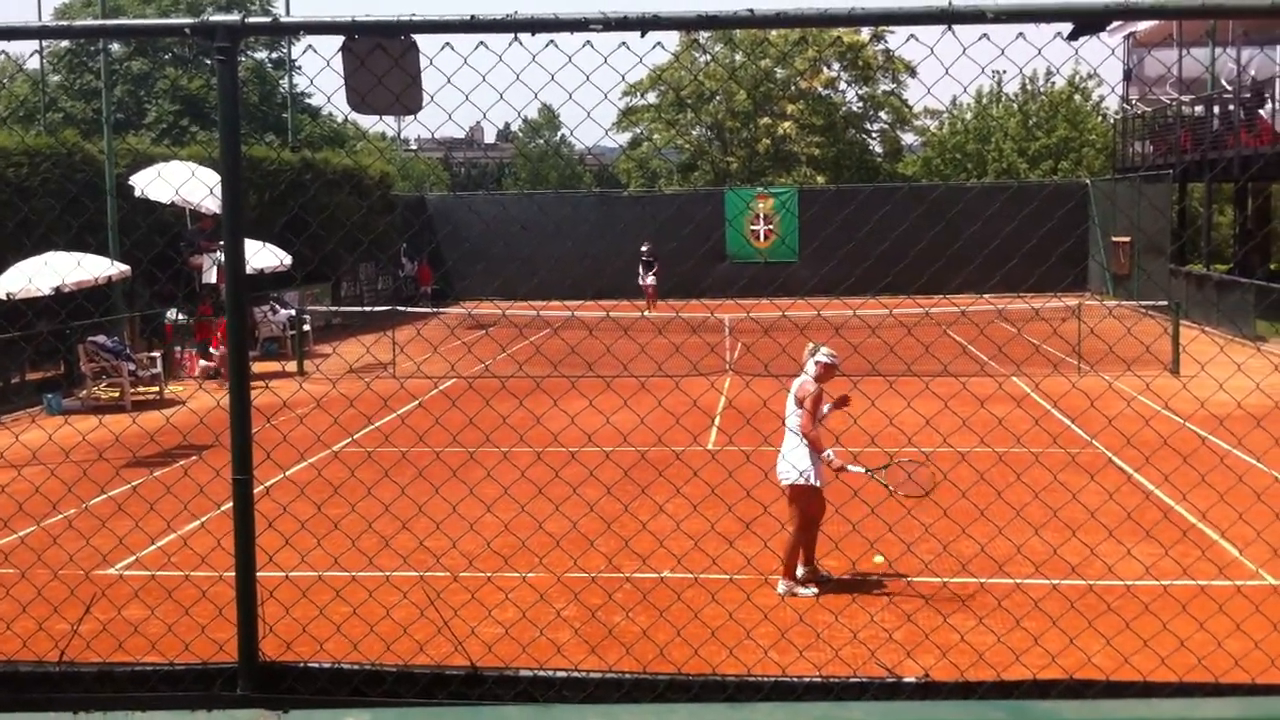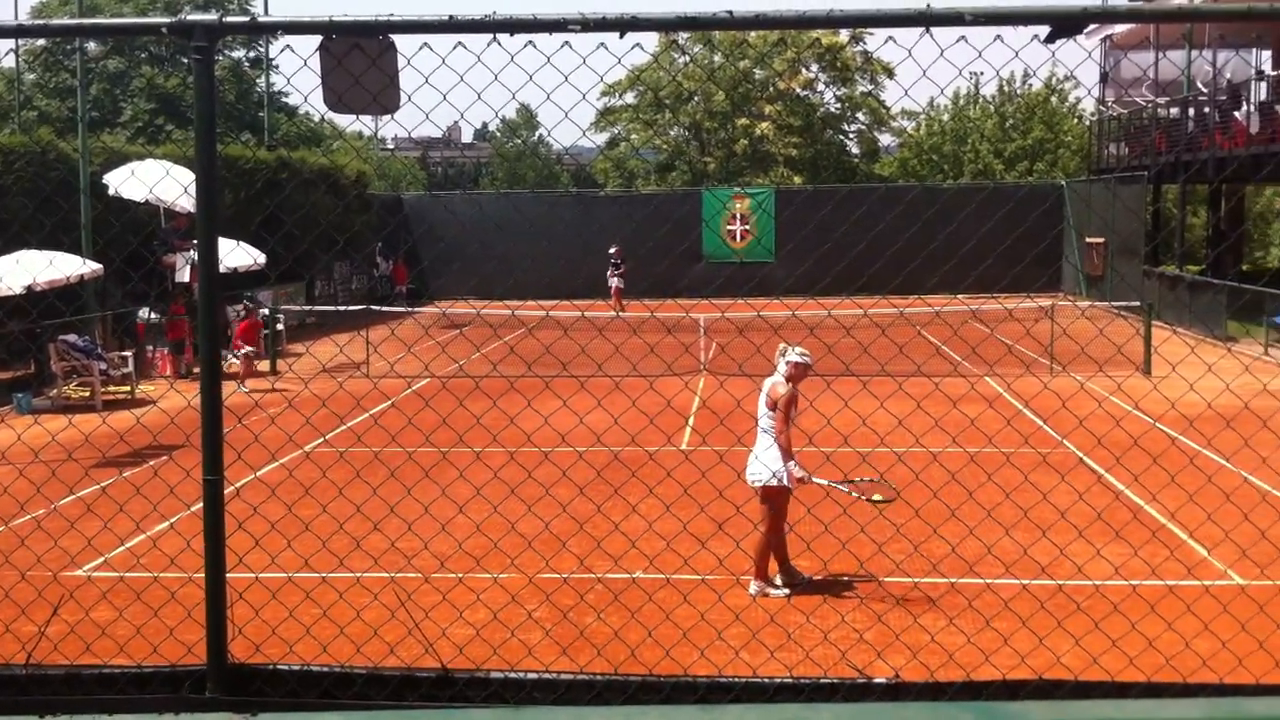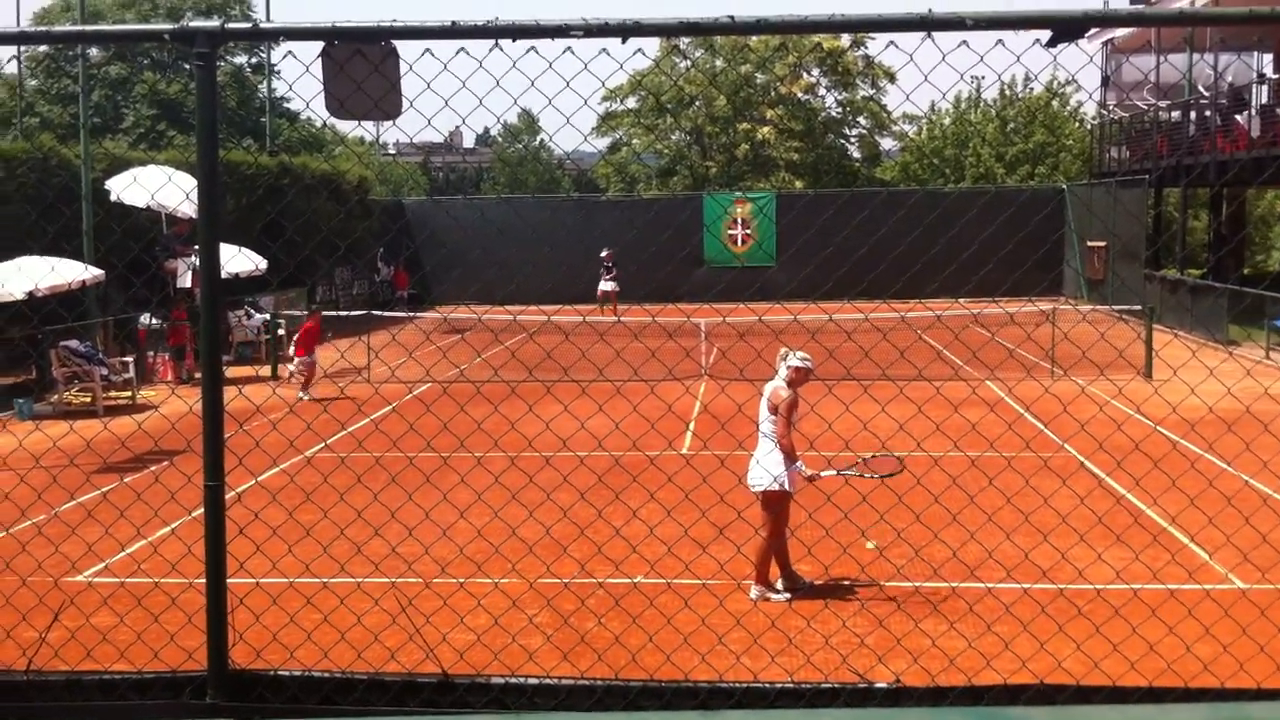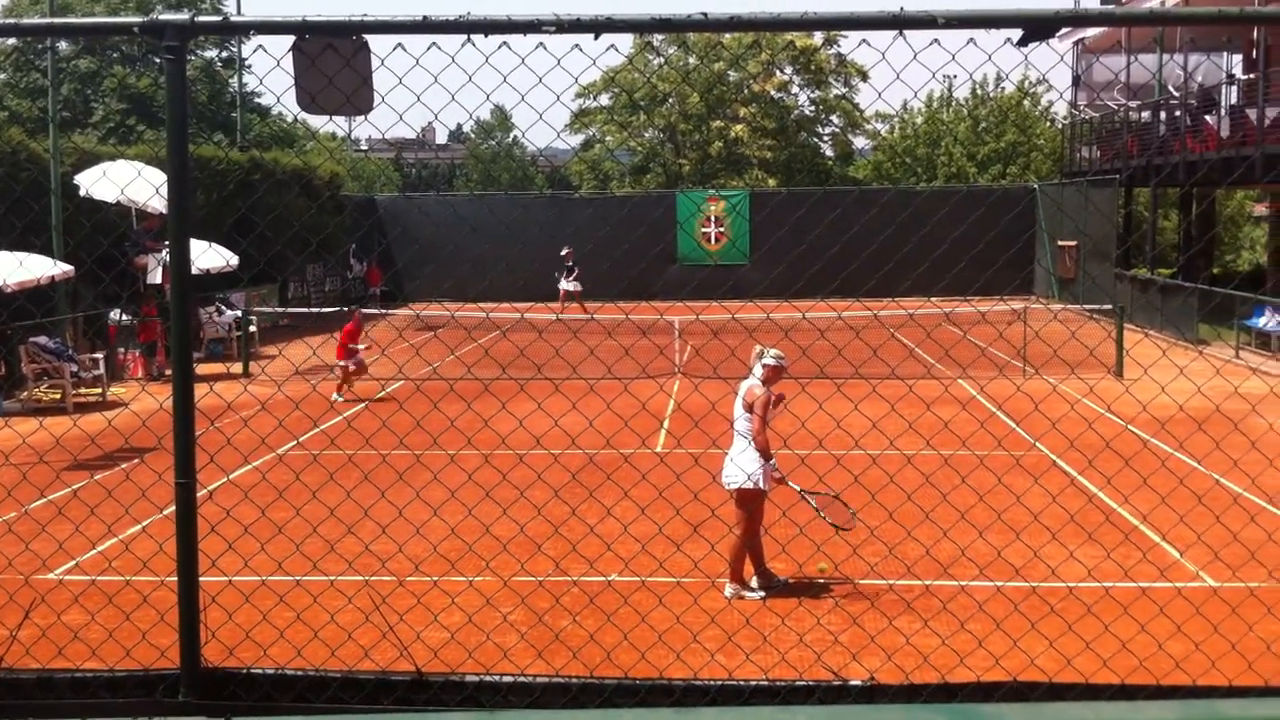
dt=0.3s
person 1, frame 1
left shoulder: (801, 383)
right shoulder: (813, 388)
right elbow: (808, 429)
left wrist: (831, 407)
right wrist: (829, 457)
left hip: (796, 459)
right hip: (801, 462)
left knee: (815, 512)
right knee: (800, 523)
left ankle: (806, 567)
right ankle: (787, 581)
person 1, frame 2
left shoulder: (771, 383)
right shoulder: (784, 390)
right elbow: (781, 433)
right wrist: (794, 467)
left hip: (767, 461)
right hip: (772, 464)
left knee: (778, 522)
right knee: (770, 525)
left ankle: (786, 572)
right ankle: (759, 581)
person 1, frame 3
left shoulder: (773, 387)
right shoulder: (785, 395)
right elbow: (783, 437)
right wrist: (800, 467)
left hip: (768, 465)
right hip: (773, 469)
left knee: (779, 527)
right knee: (771, 530)
left ankle: (787, 577)
right ankle: (760, 586)
person 1, frame 4
left shoulder: (747, 385)
right shoulder: (761, 392)
right elbow: (758, 435)
left wrist: (772, 405)
right wrist: (772, 467)
left hip: (742, 463)
right hip: (748, 467)
left knee: (753, 525)
right knee: (744, 528)
left ankle: (762, 574)
right ankle: (734, 584)
